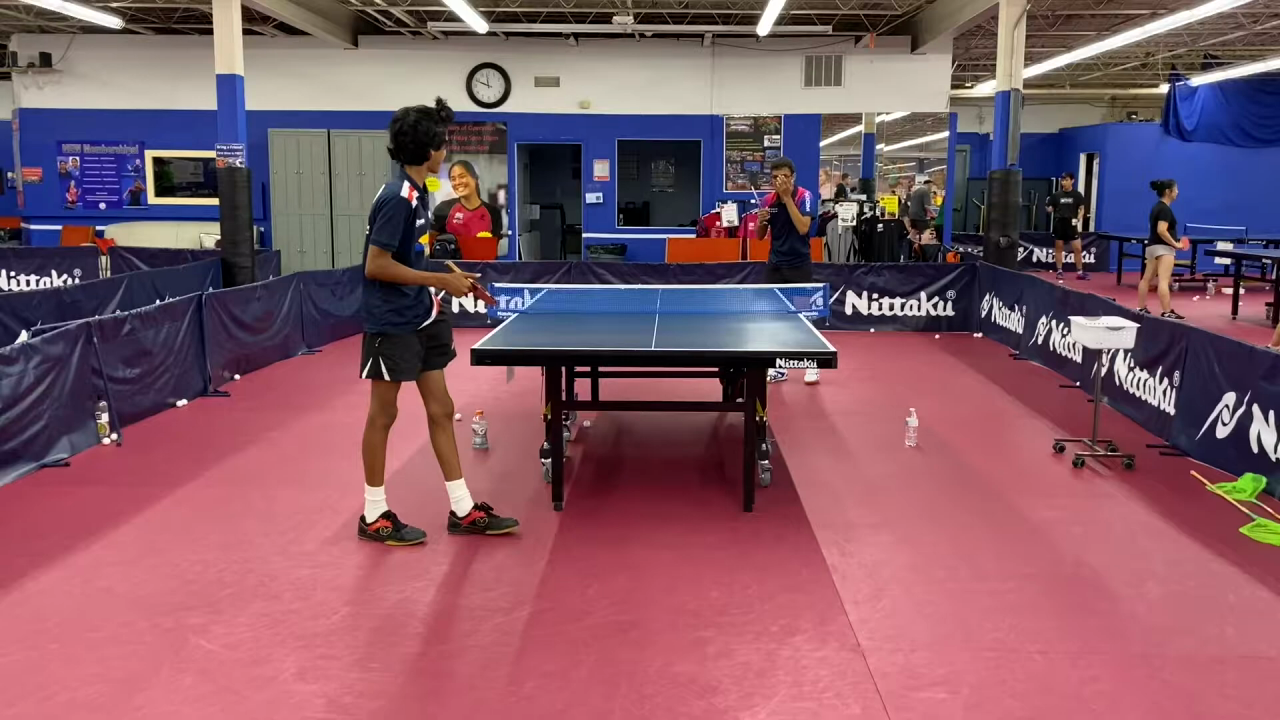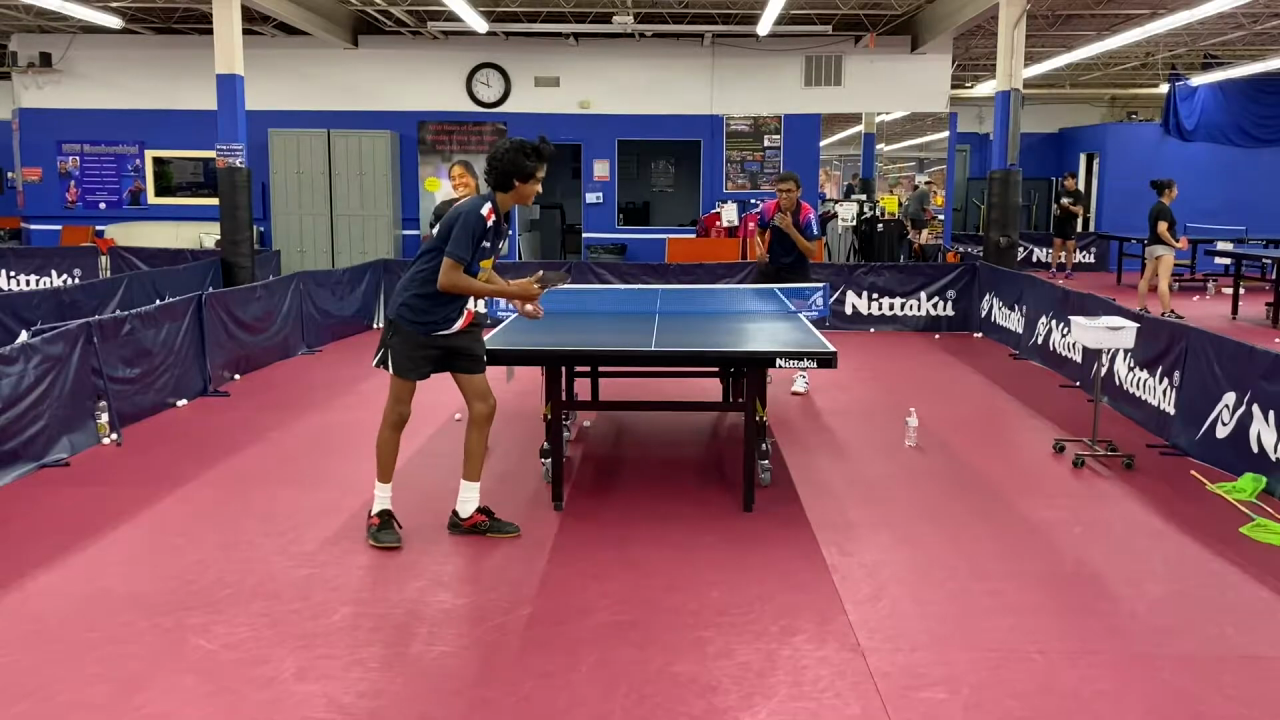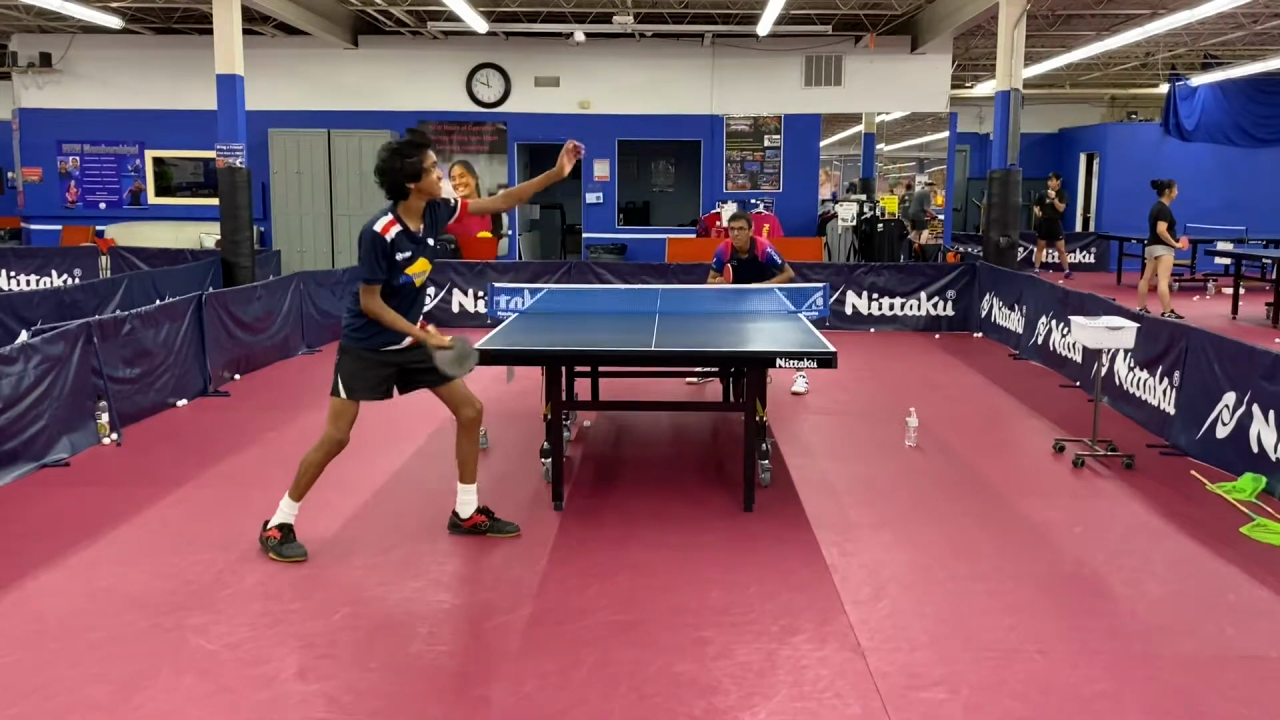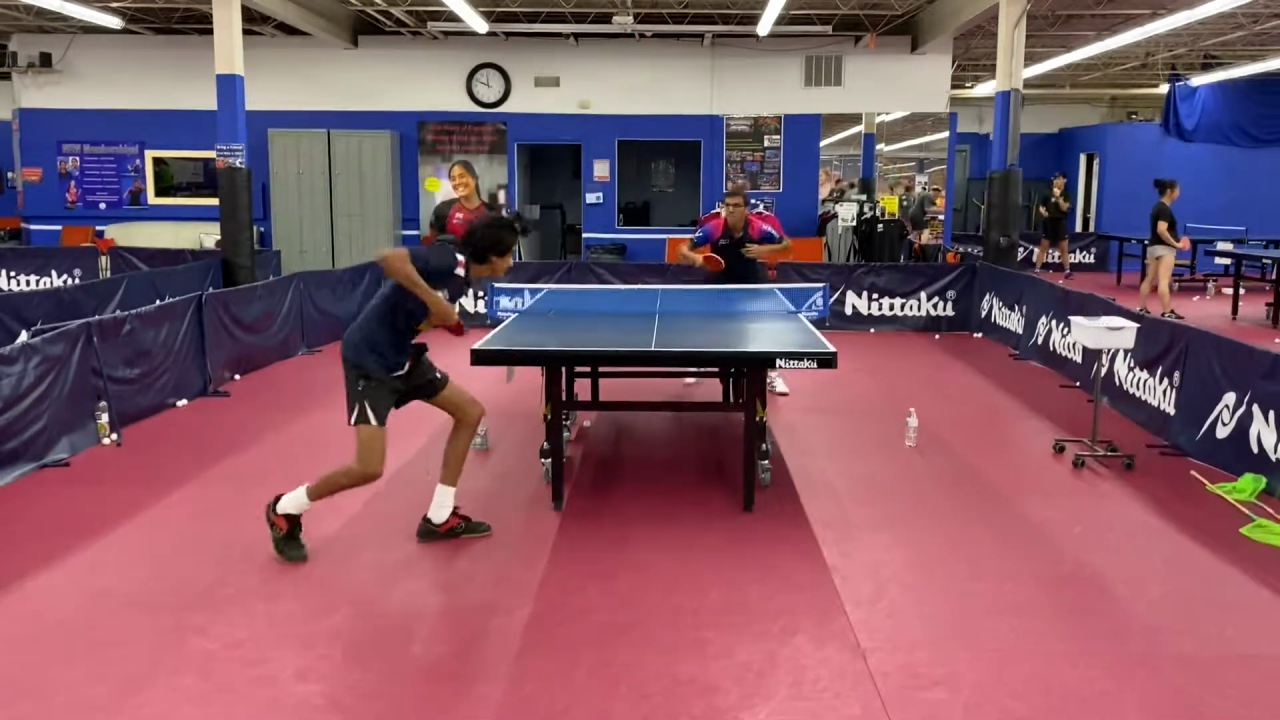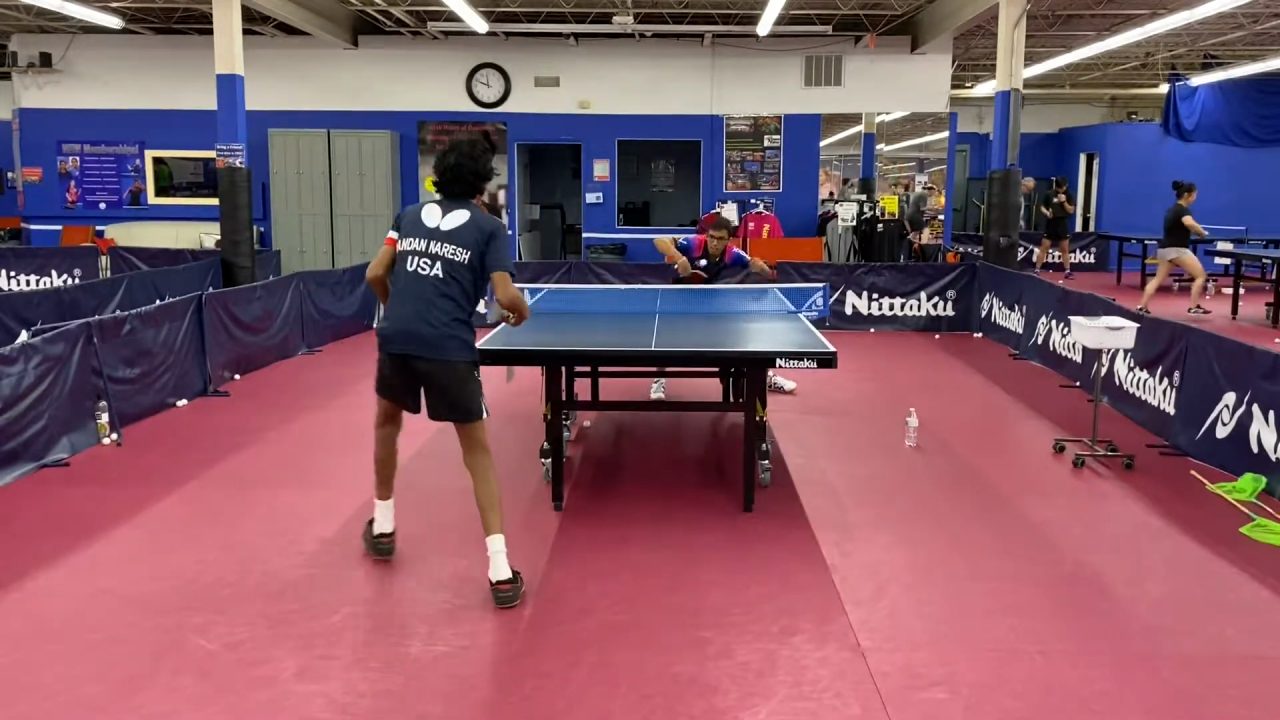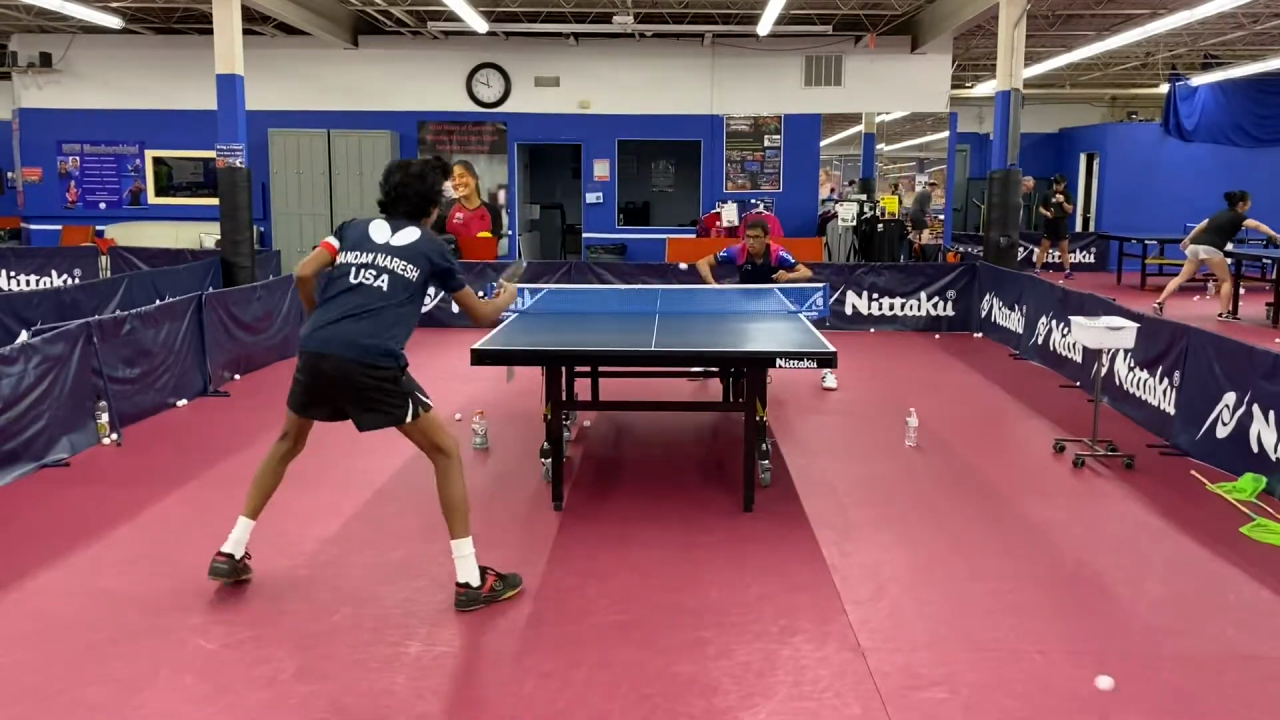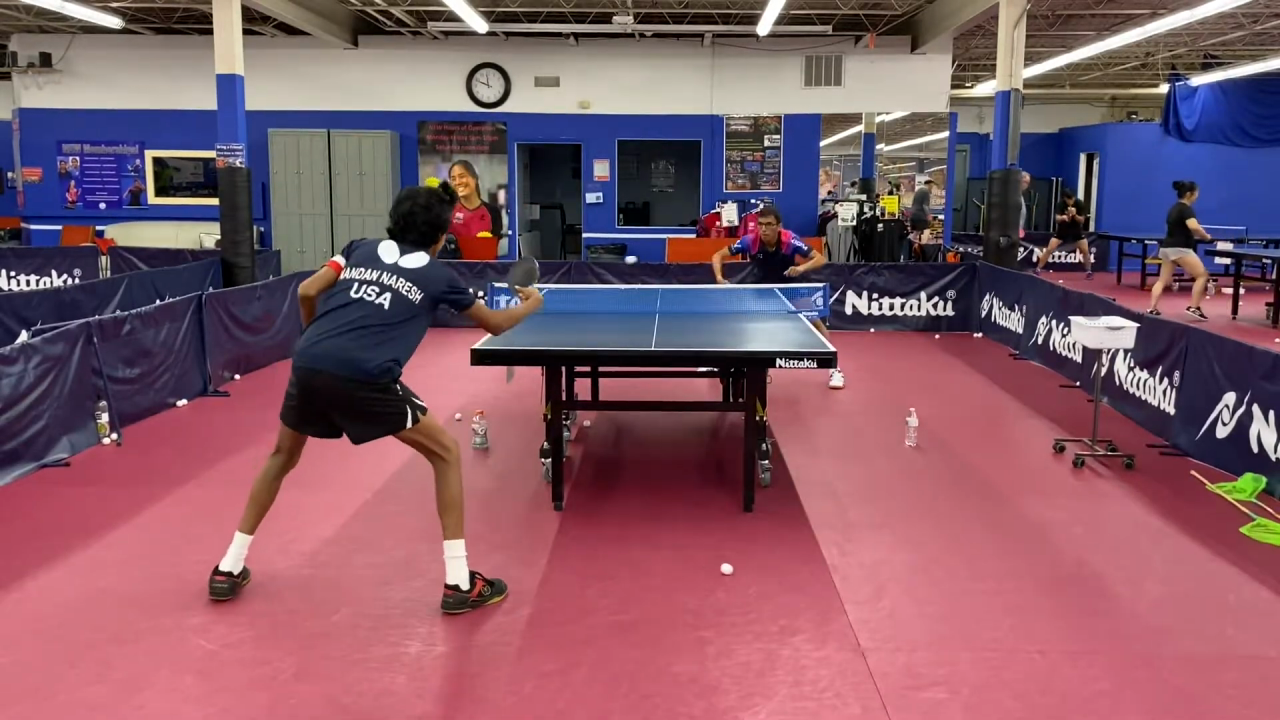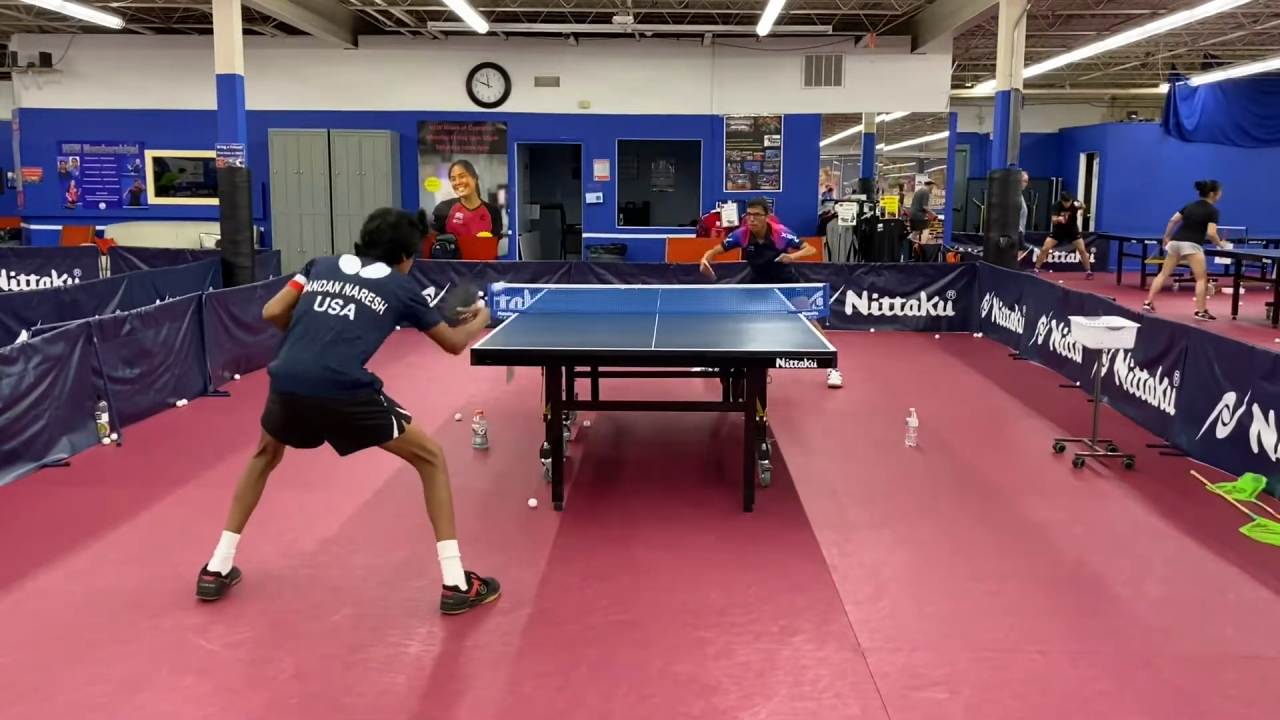
dt=0.7s
person 1, frame 1
left shoulder: (416, 192)
right shoulder: (397, 198)
right elbow: (376, 265)
left wrist: (443, 284)
right wrist: (441, 280)
left hip: (421, 320)
right hip: (391, 324)
left knee: (441, 410)
right knee: (383, 415)
left ankle: (463, 510)
right ankle: (374, 516)
person 1, frame 2
left shoulder: (499, 218)
right shoulder: (474, 215)
right elbow: (447, 280)
left wrist: (519, 295)
right wrist: (508, 292)
left hip: (456, 323)
right hip: (415, 320)
left knee: (483, 407)
right knee: (397, 413)
left ankle: (467, 511)
right ankle: (380, 510)
person 1, frame 3
left shoulder: (434, 210)
right shoulder: (378, 234)
left elbow: (494, 203)
right elbow: (368, 302)
left wrist: (555, 174)
right wrist: (423, 334)
left hip: (412, 338)
right hip: (366, 344)
left knee: (471, 412)
right knee: (337, 436)
left ankle: (467, 513)
right ankle: (279, 524)
person 1, frame 4
left shoulder: (459, 274)
right shoulder: (447, 262)
right elbow: (388, 257)
right wrist: (434, 303)
left hip: (401, 355)
right hip: (369, 360)
left knee: (471, 412)
right knee: (368, 469)
left ankle: (439, 516)
right ankle: (286, 510)
person 1, frame 5
left shoulder: (410, 216)
right shoulder: (489, 228)
left elbow: (375, 275)
right elbow: (506, 297)
right wrist: (517, 314)
left hip: (396, 340)
right hip: (448, 347)
left knee: (387, 424)
right knee: (479, 455)
left ankle: (382, 528)
right ankle: (502, 573)
person 1, frame 6
left shoulder: (351, 230)
right shoulder: (431, 249)
left elbow: (304, 273)
right elbow: (480, 315)
right wrist: (506, 296)
left hip: (318, 352)
right hip: (374, 363)
left knee: (287, 444)
right knee: (445, 451)
left ankle: (231, 551)
right ankle: (471, 579)
person 1, frame 7
left shoulder: (361, 248)
right shoulder: (439, 275)
left elbow: (307, 291)
right elbow: (496, 323)
right wrist: (528, 302)
left hip: (310, 365)
right hip: (366, 378)
left knee: (281, 456)
right knee: (446, 454)
left ankle: (229, 568)
right ankle: (458, 582)
person 1, frame 8
left shoulder: (321, 266)
right shoulder: (400, 288)
left elbow: (272, 313)
right elbow: (455, 343)
right wrist: (479, 319)
left hip: (287, 381)
right hip: (344, 390)
left knee: (265, 456)
right knee: (430, 458)
left ankle: (217, 568)
right ankle: (456, 583)
person 2, frame 1
left shoulder: (804, 196)
right shoulder: (768, 200)
left elbow: (803, 228)
right elbow: (761, 235)
left wrist: (787, 198)
right wrist: (761, 223)
left hip: (800, 266)
right hip: (776, 265)
right ankle: (779, 366)
person 2, frame 2
left shoulder: (808, 214)
right shoulder: (768, 209)
left elbow: (812, 253)
right elbow: (759, 234)
left wrist: (790, 229)
right wrist: (759, 251)
left hip: (796, 272)
right hip: (770, 267)
left ankle: (801, 374)
person 2, frame 3
left shoulder: (764, 248)
right shoulder: (723, 250)
left elbow: (789, 274)
right elbow: (710, 281)
left wrist: (764, 286)
right wrist: (718, 283)
left ankle: (800, 375)
right ankle: (710, 366)
person 2, frame 4
left shoulder: (758, 228)
right shoulder: (713, 228)
left elbow: (787, 244)
right elbow: (683, 249)
left wrist: (764, 249)
right wrist: (694, 256)
left hip: (750, 283)
right hip: (721, 281)
left ankle: (772, 375)
person 2, frame 5
left shoulder: (732, 253)
right shoulder: (693, 243)
left elbow: (765, 270)
right elbow: (660, 241)
left wrist: (761, 267)
right wrist: (679, 258)
left ankle: (767, 377)
right ankle: (660, 380)
person 2, frame 6
left shoulder: (778, 254)
right shoulder: (736, 252)
left elbow: (807, 273)
right elbow: (702, 263)
left wrist: (789, 276)
right wrist: (712, 284)
left ankle: (825, 370)
person 2, frame 7
left shoulder: (790, 241)
right shoulder: (749, 242)
left elbow: (820, 260)
right elbow: (717, 257)
left wrist: (801, 268)
right wrist: (719, 280)
left knee: (814, 323)
left ankle: (833, 368)
person 2, frame 8
left shoulder: (781, 233)
right shoulder: (741, 235)
left elbow: (810, 250)
right elbow: (714, 251)
left wrist: (793, 256)
right wrist: (705, 261)
left hip: (787, 283)
right hip: (758, 285)
left ankle: (832, 367)
